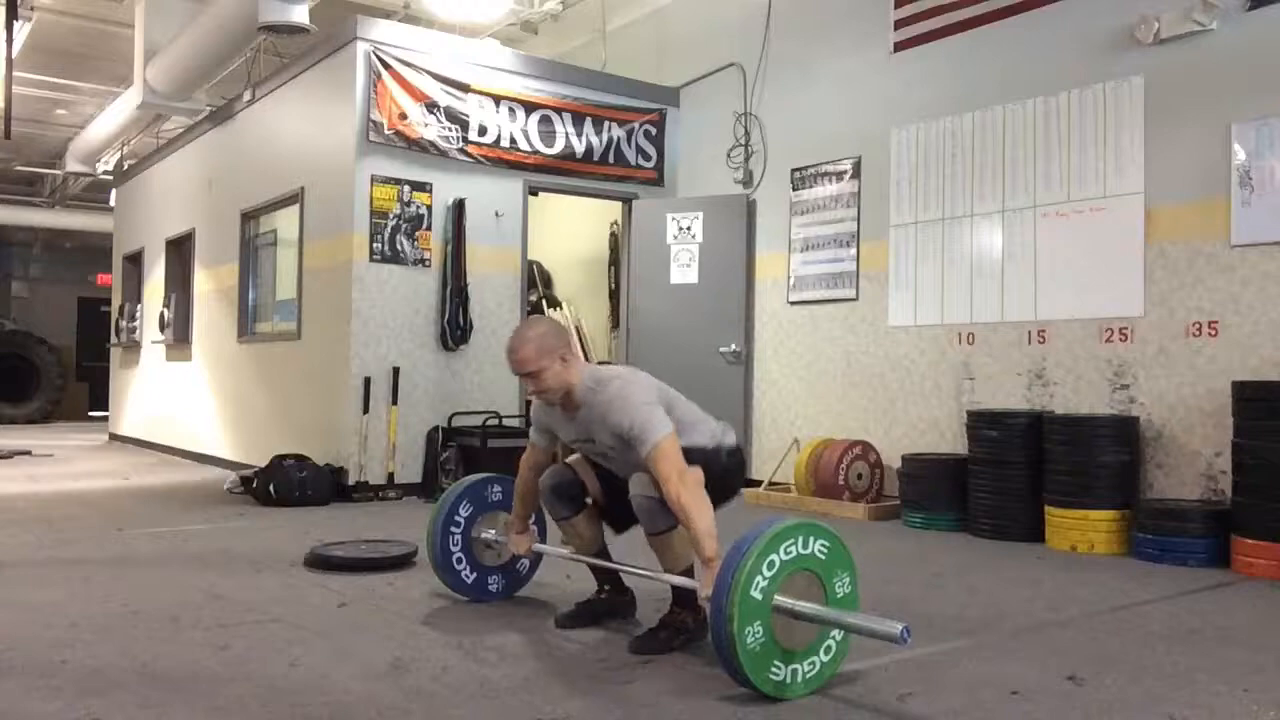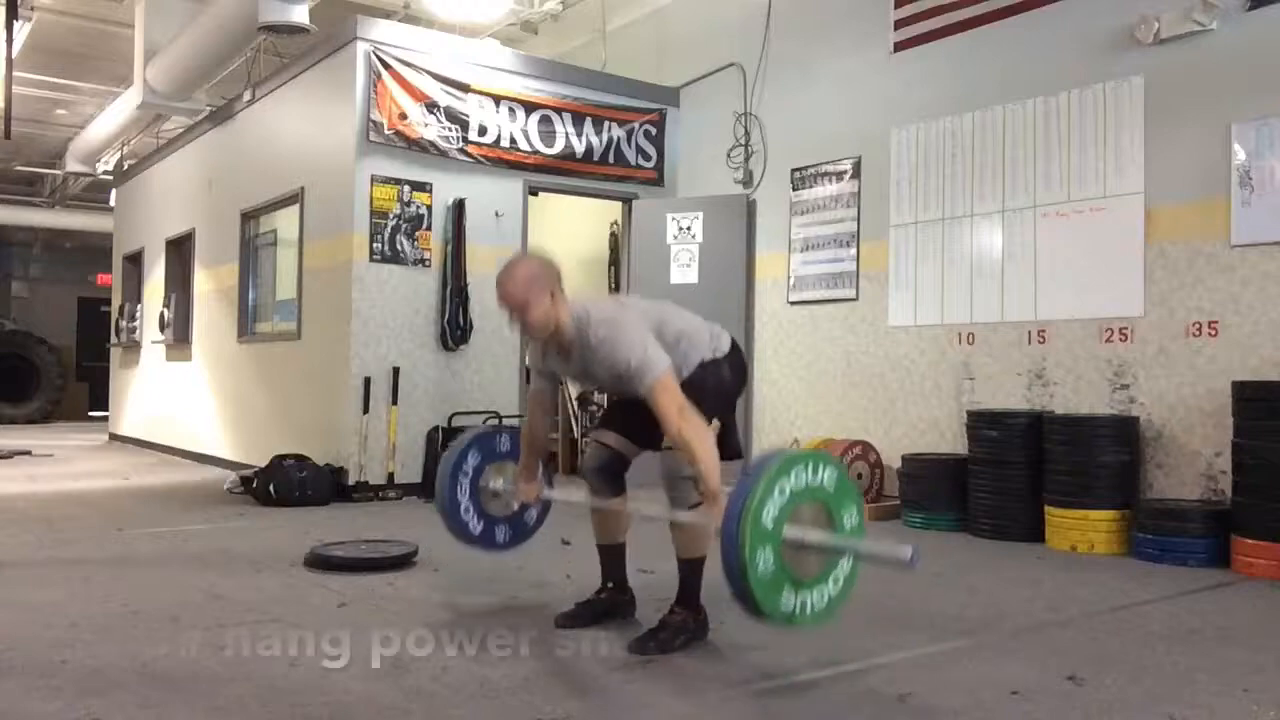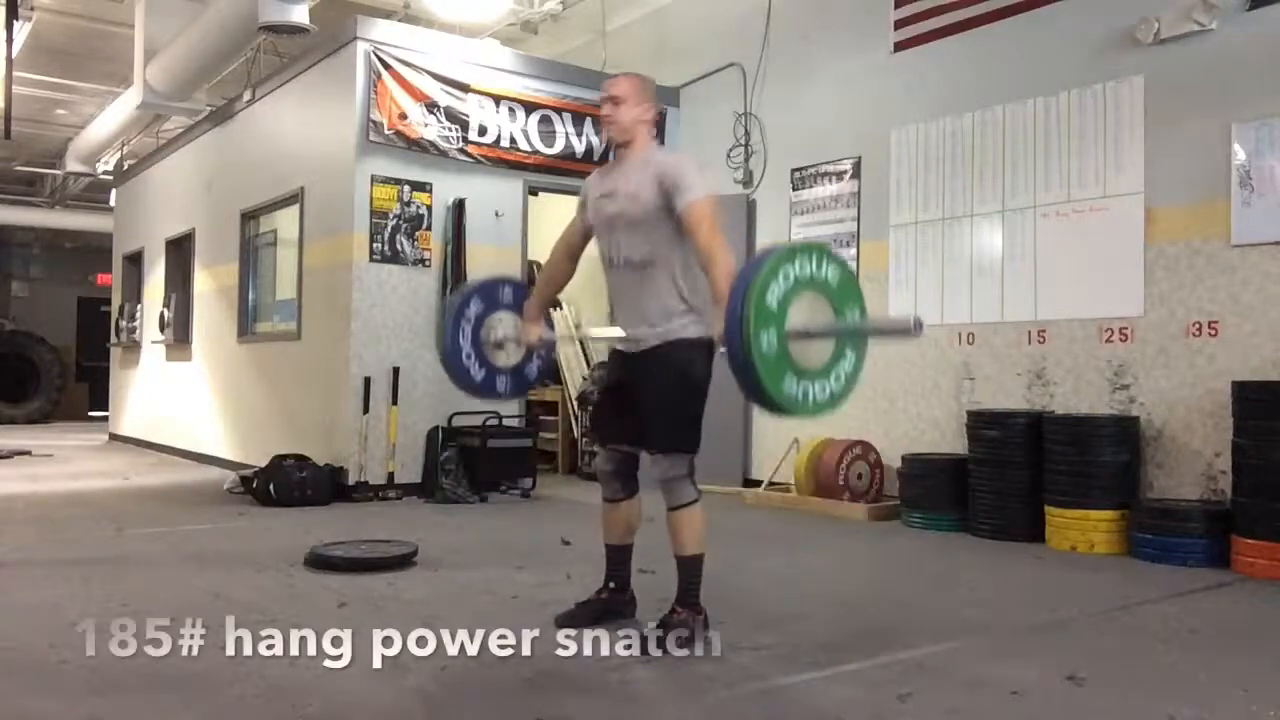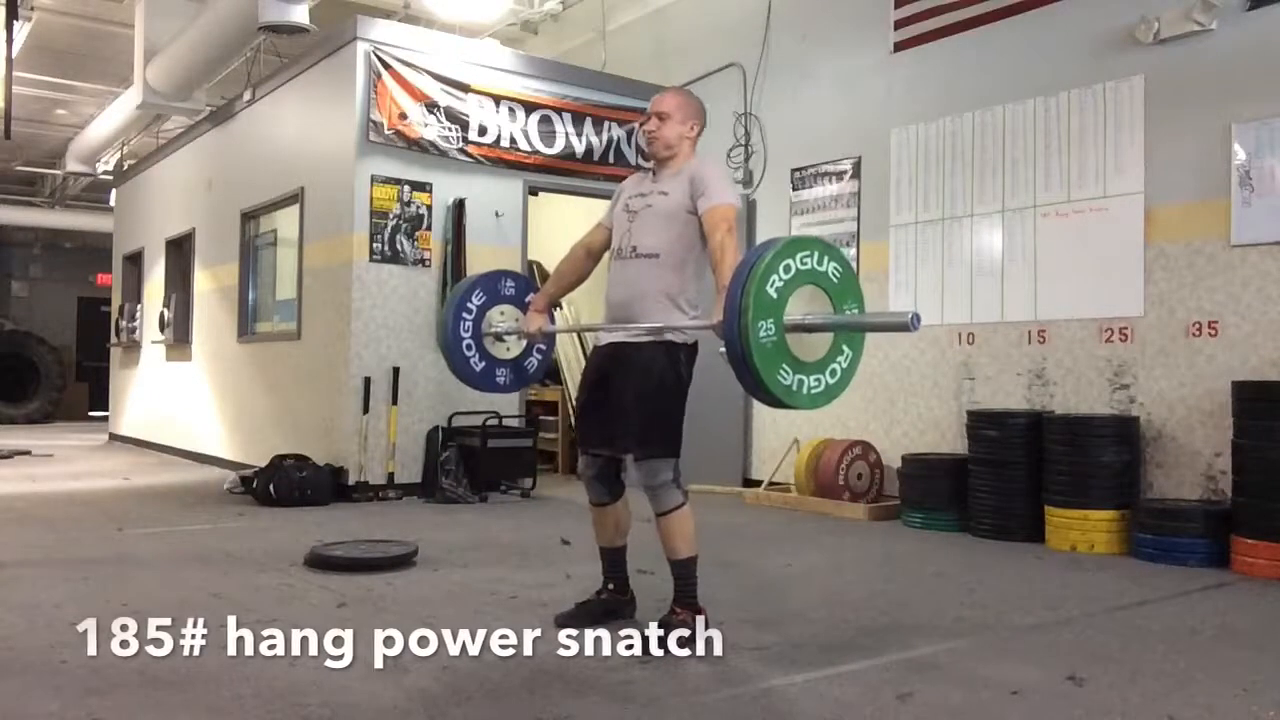
dt=0.4s
person 1, frame 1
left shoulder: (623, 397)
right shoulder: (546, 406)
left elbow: (677, 483)
right elbow: (532, 466)
left wrist: (712, 563)
right wrist: (519, 526)
left hip: (711, 456)
left knee: (645, 488)
right knee: (554, 483)
left ankle: (687, 612)
right ankle: (612, 591)
person 1, frame 2
left shoulder: (612, 333)
right shoulder: (544, 348)
left elbow: (680, 418)
right elbow: (538, 416)
left wrist: (716, 498)
right wrist: (527, 476)
left hip: (709, 364)
left knee: (678, 464)
right knee: (598, 461)
left ankle: (688, 611)
right ankle: (615, 590)
person 1, frame 3
left shoulder: (669, 167)
right shoulder: (597, 183)
left elbow: (709, 233)
right elbow: (566, 252)
left wrist: (729, 309)
right wrist: (533, 315)
left hip: (681, 341)
right hip: (631, 346)
left knee: (672, 469)
right knee: (613, 466)
left ankle: (690, 609)
right ankle: (616, 590)
person 1, frame 4
left shoulder: (705, 178)
right shoulder: (631, 187)
left elbow: (723, 234)
right elbow: (590, 248)
left wrist: (728, 301)
right wrist: (540, 304)
left hip: (661, 346)
right hip: (609, 344)
left knee: (657, 475)
right knee: (596, 468)
left ankle: (688, 609)
right ankle: (615, 591)
